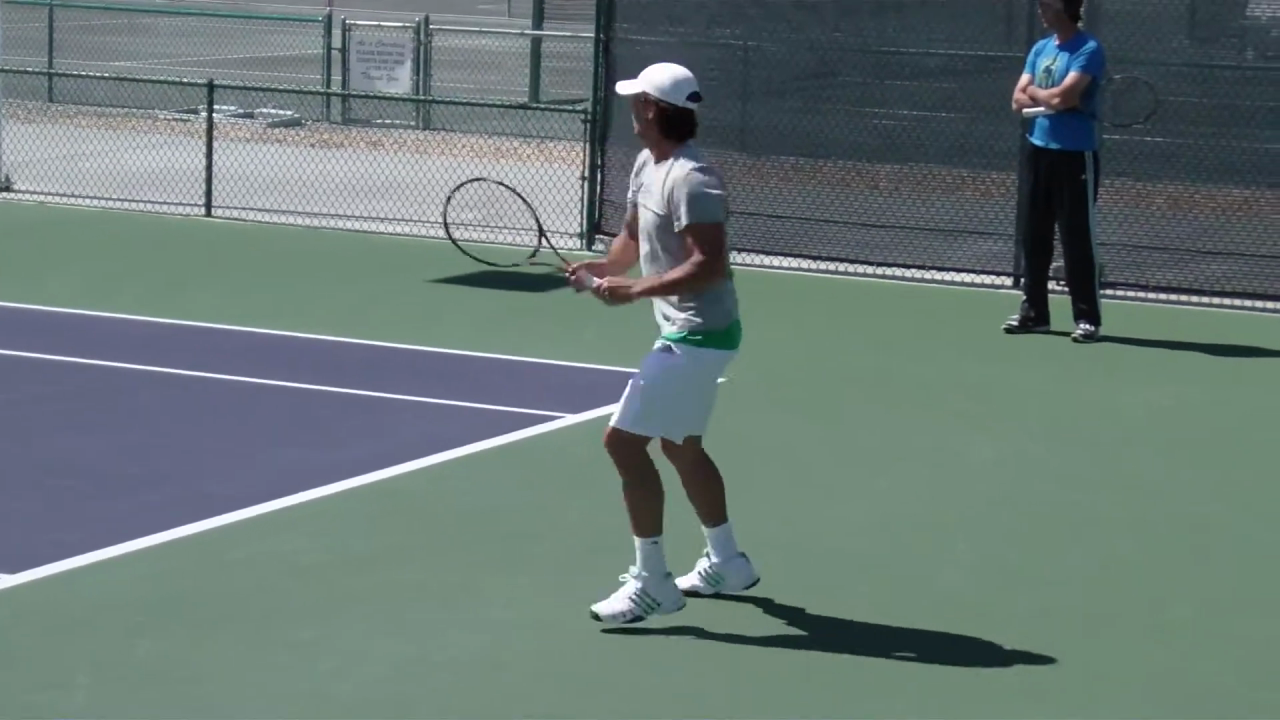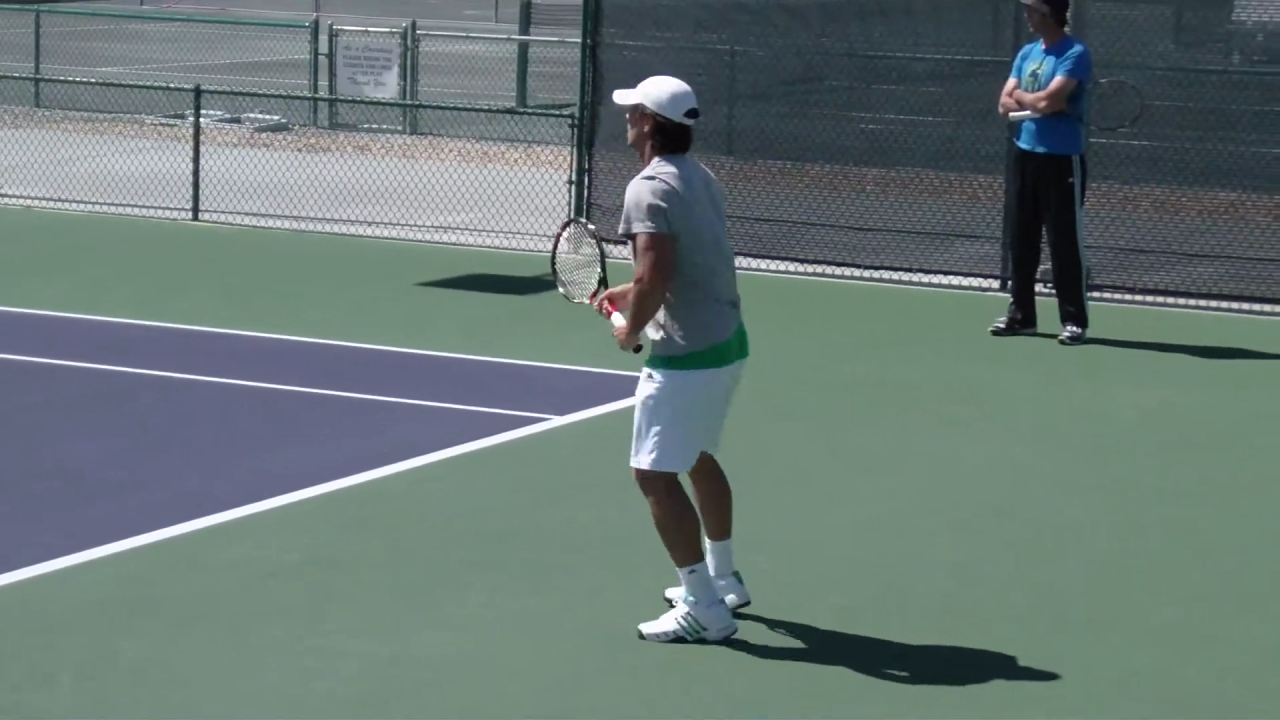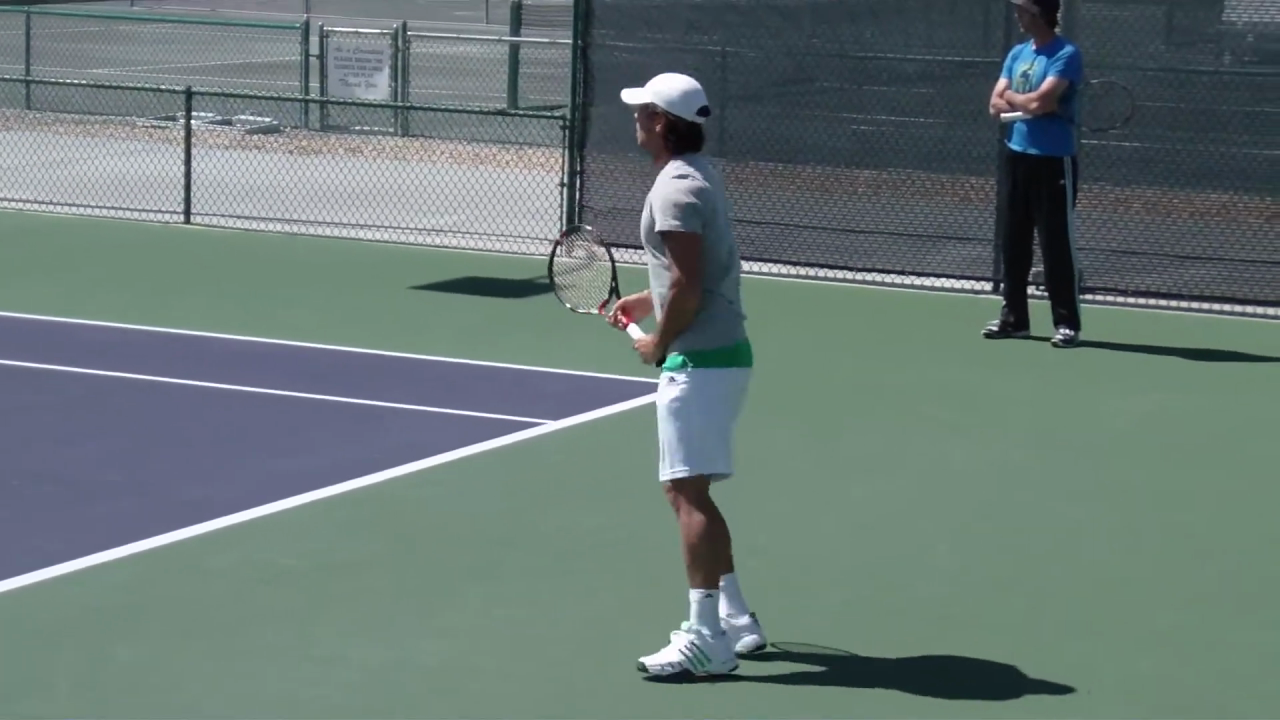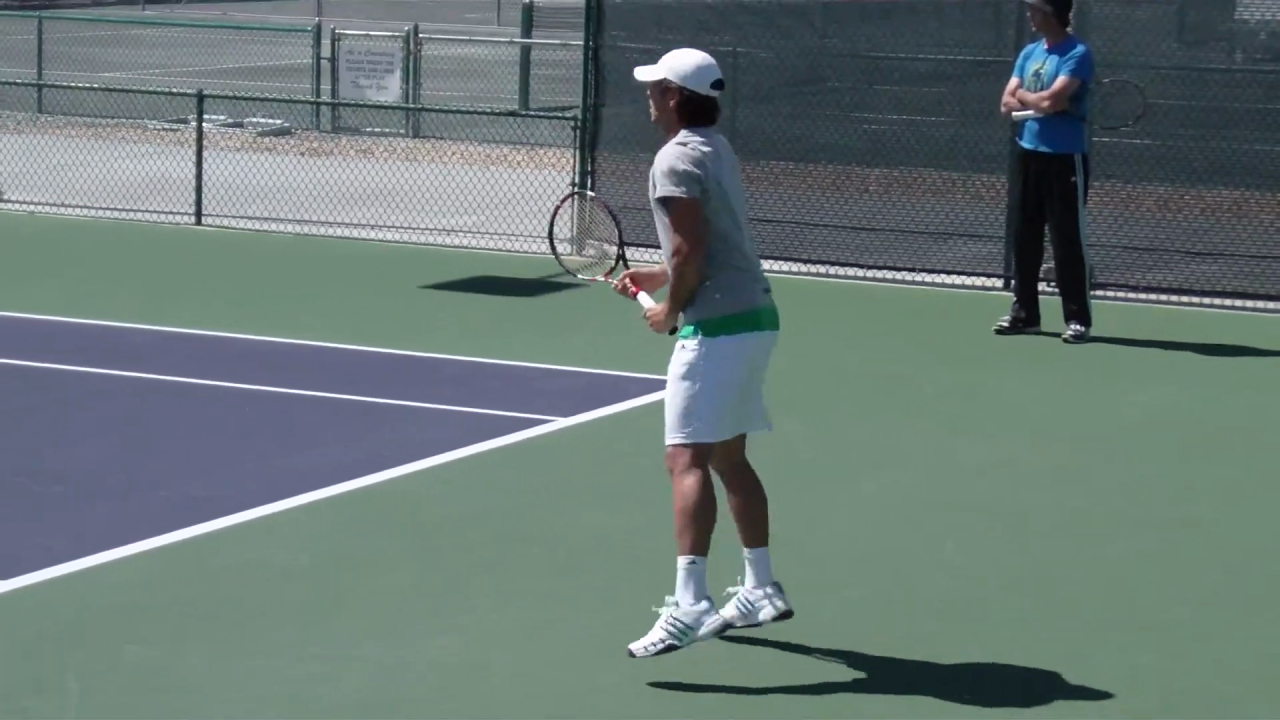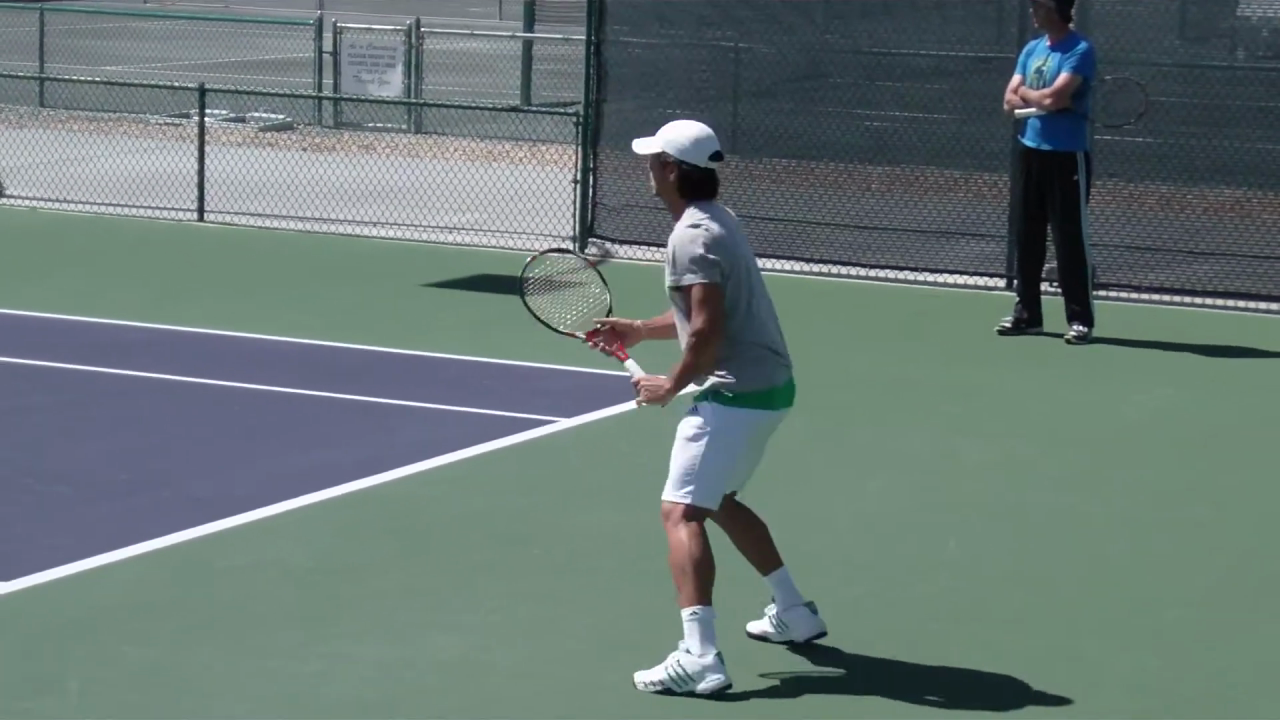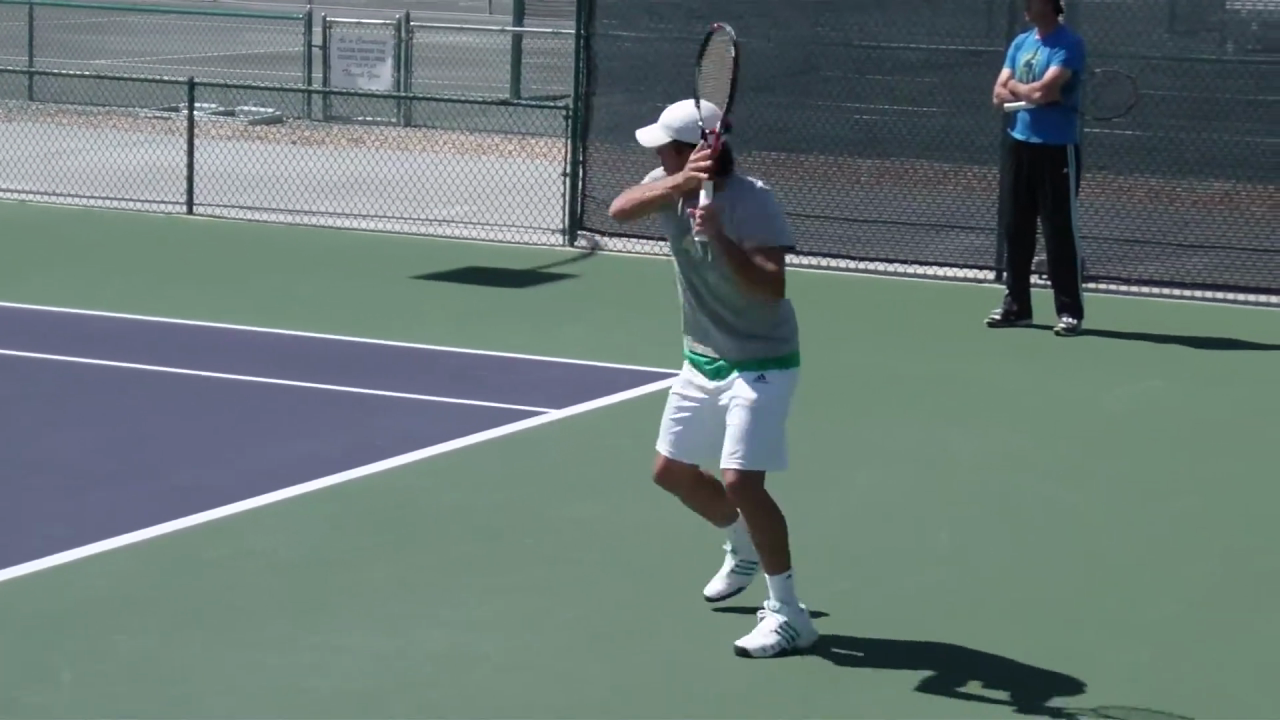
dt=0.3s
person 1, frame 1
left shoulder: (693, 178)
right shoulder: (647, 164)
left elbow: (710, 267)
right elbow: (630, 242)
left wrist: (635, 290)
right wrist: (599, 267)
left hip: (699, 337)
right hip: (687, 334)
left knee: (622, 440)
right knee: (683, 446)
left ankle: (651, 580)
right ankle: (727, 561)
person 1, frame 2
left shoulder: (648, 190)
right shoulder: (700, 177)
left elbow: (654, 279)
left wrist: (632, 330)
right wrist: (628, 295)
left hip: (685, 354)
right hip: (727, 343)
left knee: (654, 476)
right knee: (699, 459)
left ankle: (702, 605)
right ankle: (722, 576)
person 1, frame 3
left shoulder: (674, 187)
right shoulder: (699, 176)
left elbow: (688, 284)
left wrist: (659, 341)
right wrist: (642, 301)
left hip: (699, 358)
right hip: (726, 352)
left knee: (686, 491)
right knee: (692, 490)
left ankle: (706, 635)
right ankle: (734, 619)
person 1, frame 4
left shoulder: (676, 157)
right shoulder: (714, 150)
left elbow: (686, 249)
left wrist: (668, 307)
right wrist: (652, 278)
left hip: (717, 327)
right hip: (753, 318)
left knee: (687, 460)
right knee: (727, 454)
left ankle: (689, 605)
right ankle: (761, 590)
person 1, frame 5
left shoulder: (691, 237)
right shoulder: (712, 221)
left elbow: (706, 332)
left wrist: (670, 385)
right wrist: (633, 329)
left hip: (738, 395)
right hip: (766, 387)
left knee: (680, 516)
right knee: (717, 500)
left ankle: (698, 656)
right ankle: (792, 611)
person 1, frame 6
left shoulder: (756, 203)
right shoulder: (666, 184)
left elbow: (769, 287)
right elbow: (622, 208)
left wrist: (720, 241)
right wrist: (682, 180)
left hip: (762, 366)
right hip: (701, 362)
left knee: (740, 481)
right knee: (671, 471)
left ankle: (786, 613)
right ankle: (745, 548)
person 2, frame 1
left shoulder: (1089, 50)
right shoulder: (1040, 48)
left elbow: (1061, 97)
right elbow: (1018, 100)
left wrist: (1034, 90)
right wrist: (1049, 99)
left hip: (1074, 155)
right hip: (1038, 150)
left knee: (1077, 239)
right knee: (1033, 235)
left ankle: (1087, 317)
right ankle: (1034, 311)
person 2, frame 2
left shoulder: (1075, 54)
right shoulder: (1026, 53)
left elbow: (1047, 100)
right elbow: (1005, 104)
left wrist: (1022, 95)
right wrist: (1037, 104)
left hip: (1061, 160)
right hip: (1025, 154)
left knee: (1065, 242)
right knee: (1021, 239)
left ankle: (1074, 320)
right ankle: (1020, 313)
person 2, frame 3
left shoulder: (1066, 55)
right shoulder: (1016, 53)
left elbow: (1038, 101)
right elbow: (995, 105)
left wrist: (1012, 96)
right wrist: (1026, 104)
left hip: (1053, 161)
right hip: (1016, 156)
left knee: (1057, 244)
right knee: (1012, 240)
left ankle: (1067, 322)
right ankle: (1013, 316)
person 2, frame 4
left shoulder: (1077, 54)
right shoulder: (1028, 53)
left elbow: (1050, 100)
right elbow: (1007, 103)
left wrist: (1024, 96)
right wrist: (1040, 104)
left hip: (1064, 159)
right hip: (1028, 154)
left knee: (1068, 241)
right knee: (1023, 237)
left ankle: (1078, 318)
right ankle: (1024, 312)
person 2, frame 5
left shoulder: (1080, 50)
right shoulder: (1031, 49)
left elbow: (1052, 98)
right elbow: (1010, 101)
left wrist: (1025, 92)
right wrist: (1039, 100)
left hip: (1066, 157)
right hip: (1030, 152)
left knee: (1070, 239)
right knee: (1025, 236)
left ankle: (1080, 318)
right ankle: (1026, 312)
person 2, frame 6
left shoulder: (1069, 44)
right shoulder: (1020, 42)
left elbow: (1042, 91)
right elbow: (999, 94)
left wrist: (1015, 86)
right wrist: (1030, 94)
left hip: (1056, 150)
right hip: (1020, 145)
left knee: (1060, 232)
right knee: (1015, 228)
left ankle: (1069, 310)
right ankle: (1016, 304)
